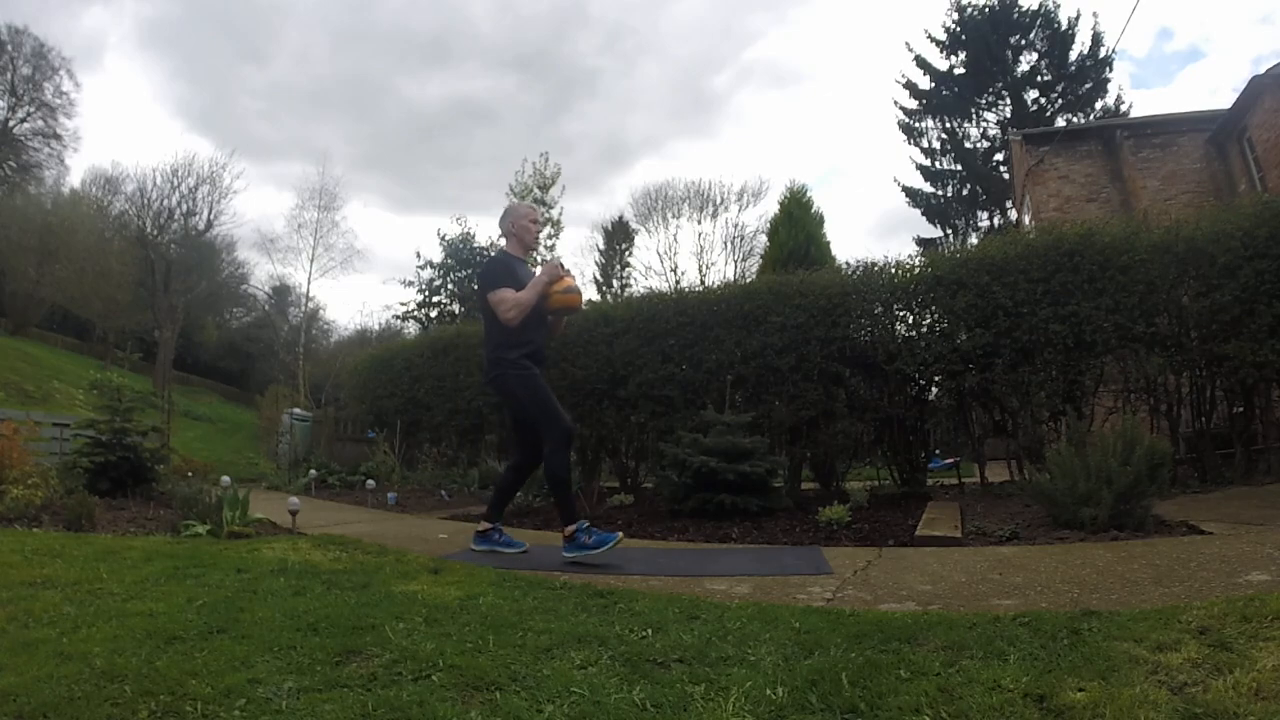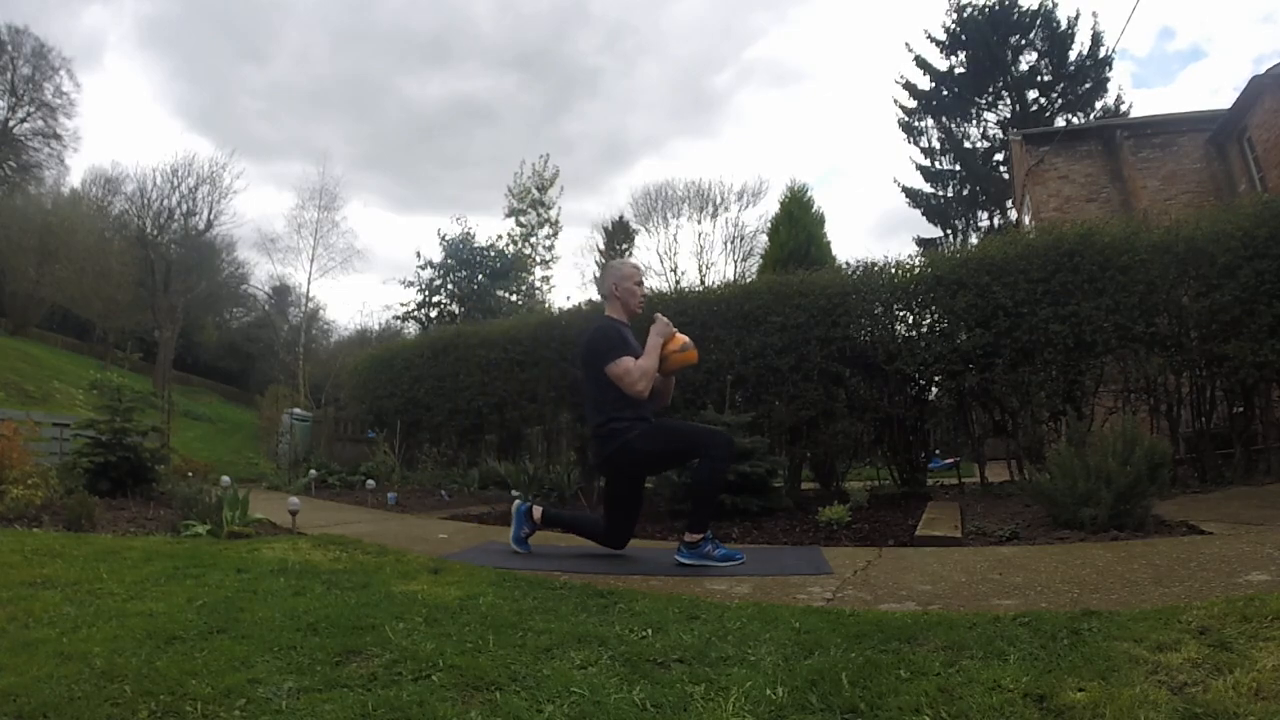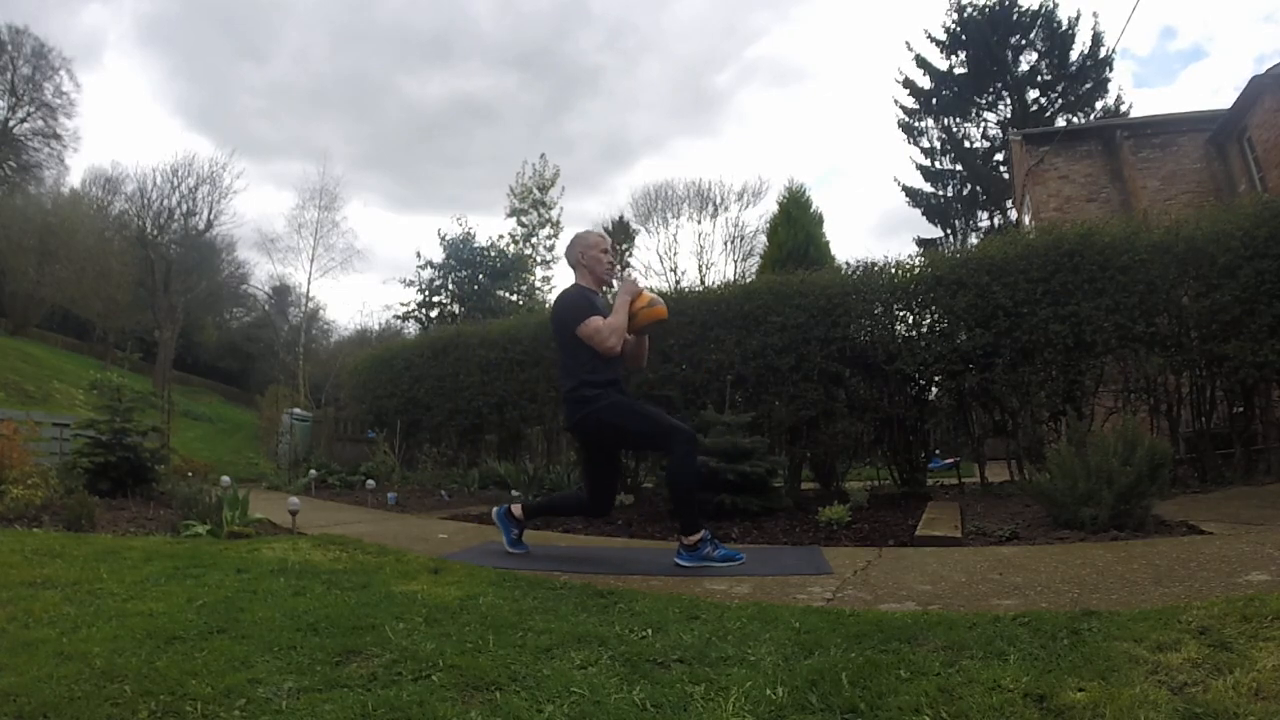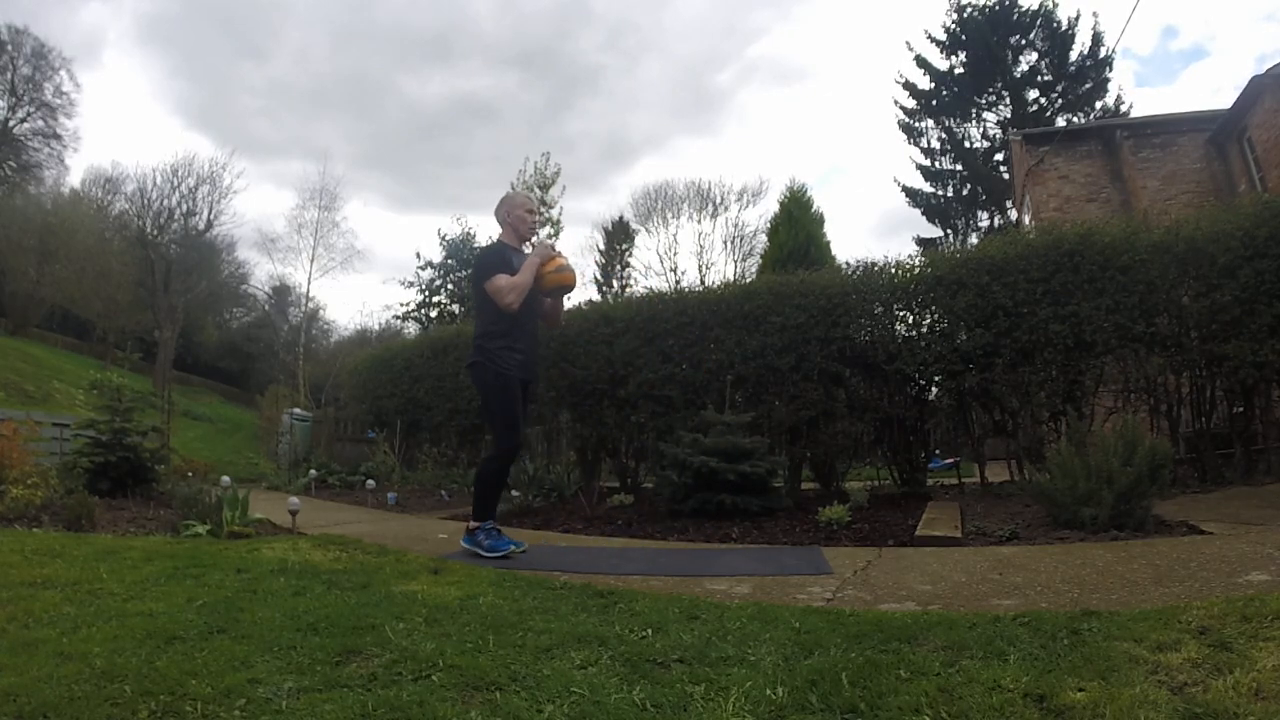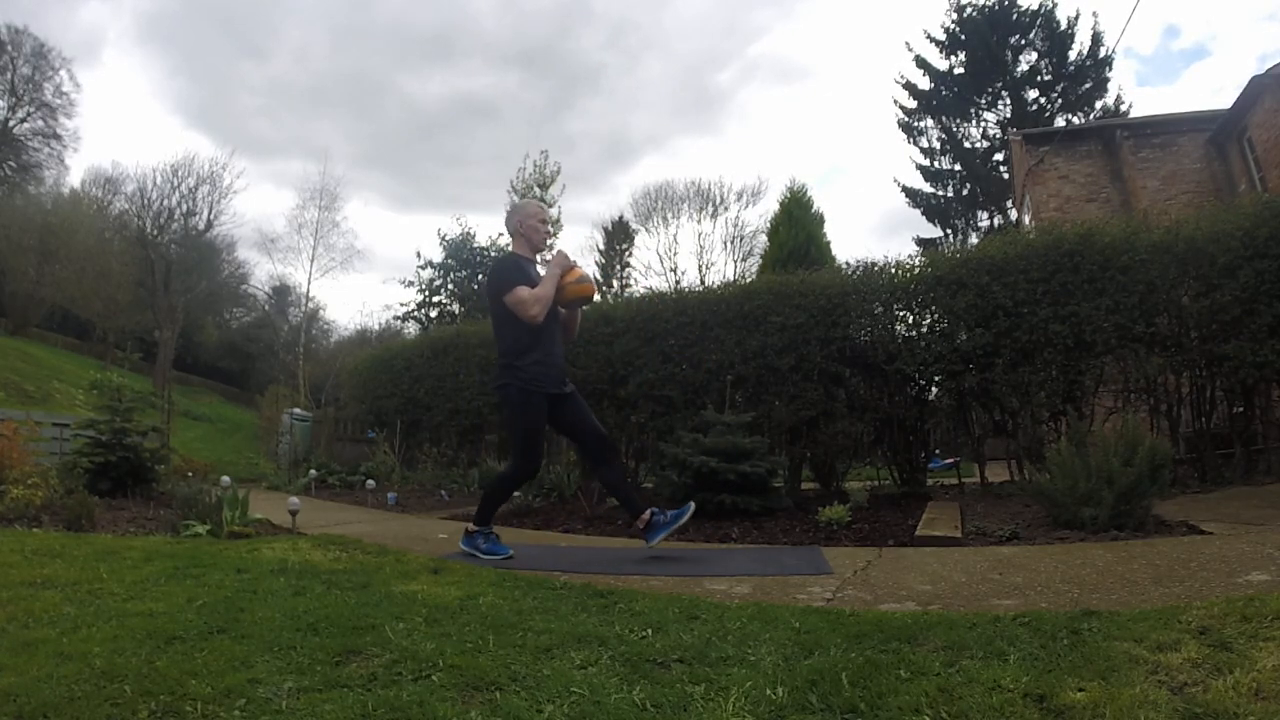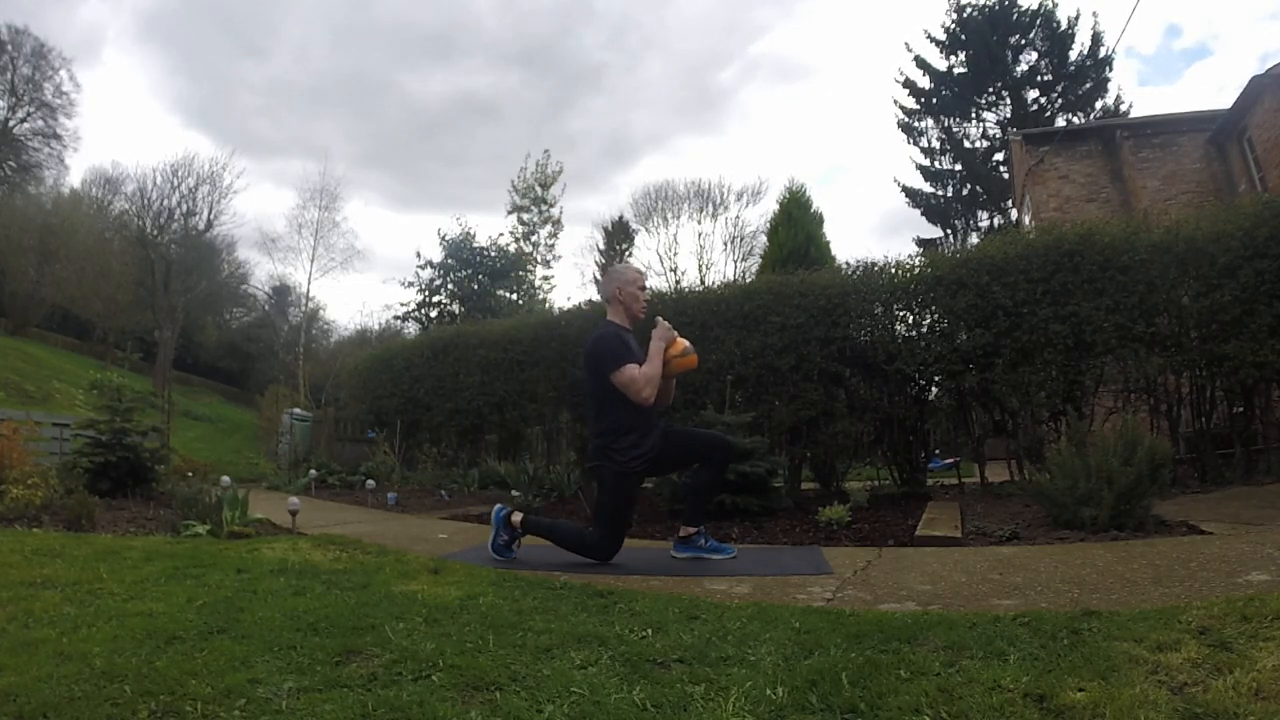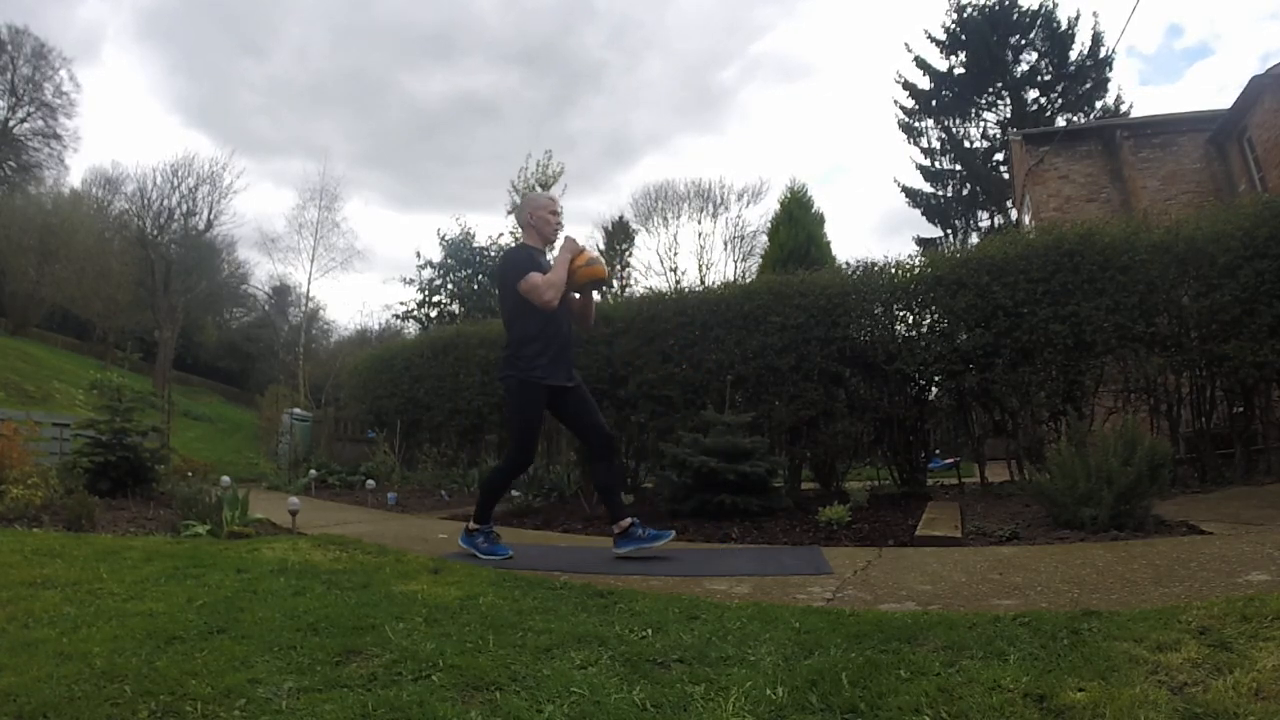
dt=0.7s
person 1, frame 1
left shoulder: (527, 273)
right shoulder: (496, 267)
left elbow: (548, 331)
right elbow: (510, 314)
right wrist: (543, 280)
left hip: (528, 371)
right hip: (512, 369)
left knee: (529, 453)
right knee: (560, 433)
left ankle: (487, 528)
right ankle: (572, 531)
person 1, frame 2
left shoulder: (624, 335)
right shoulder: (604, 334)
left elbow: (660, 399)
right elbow: (638, 387)
right wrist: (656, 339)
left hip: (627, 443)
right hip: (622, 439)
left knee: (615, 536)
right knee: (717, 444)
left ankle: (532, 515)
right ankle: (694, 542)
person 1, frame 3
left shoulder: (598, 304)
right shoulder: (572, 300)
left elbow: (636, 360)
right elbow: (609, 342)
right wrist: (624, 298)
left hip: (598, 408)
right hip: (598, 405)
left knee: (599, 503)
right knee: (682, 439)
left ankle: (514, 514)
right ankle: (694, 543)
person 1, frame 4
left shoulder: (526, 263)
right shoulder: (491, 256)
left elbow: (552, 318)
right elbow: (509, 299)
right wrist: (535, 260)
left hip: (519, 367)
right hip: (495, 363)
left knee: (507, 446)
right knee: (507, 444)
left ankle: (486, 524)
right ankle: (477, 527)
person 1, frame 5
left shoulder: (536, 273)
right shoulder: (505, 268)
left elbow: (566, 332)
right elbow: (533, 311)
right wrist: (555, 269)
left hip: (554, 382)
right hip: (522, 383)
left knee: (600, 444)
right knee: (527, 464)
left ankle: (648, 521)
right ankle: (477, 530)
person 1, frame 6
left shoulder: (628, 340)
right shoulder: (606, 340)
left elbow: (661, 400)
right elbow: (644, 394)
right wrist: (658, 344)
left hip: (646, 444)
right hip: (619, 456)
left knee: (718, 448)
right knee: (604, 547)
left ankle: (689, 535)
right ankle: (513, 521)
person 1, frame 7
left shoulder: (550, 264)
right shoulder: (515, 259)
left elbow: (584, 318)
right elbow: (547, 297)
right wrist: (565, 256)
left hip: (562, 374)
right hip: (528, 375)
left knee: (601, 439)
right knee: (519, 457)
left ankle: (625, 528)
right ankle: (475, 530)
